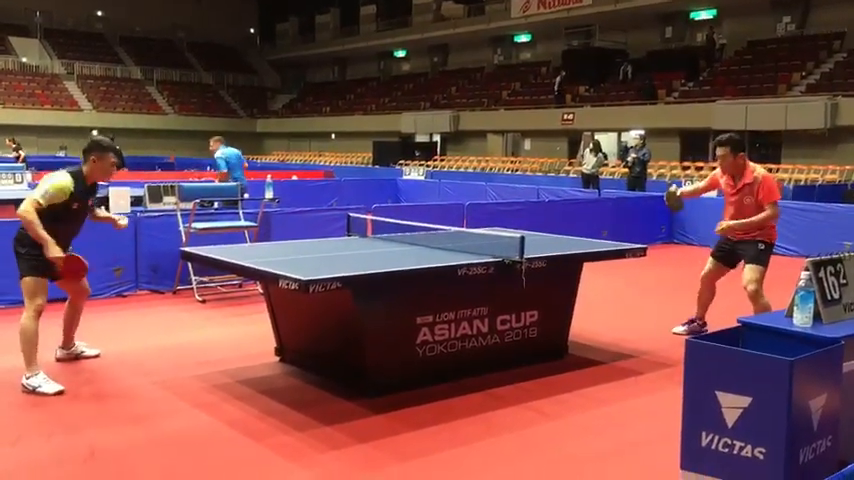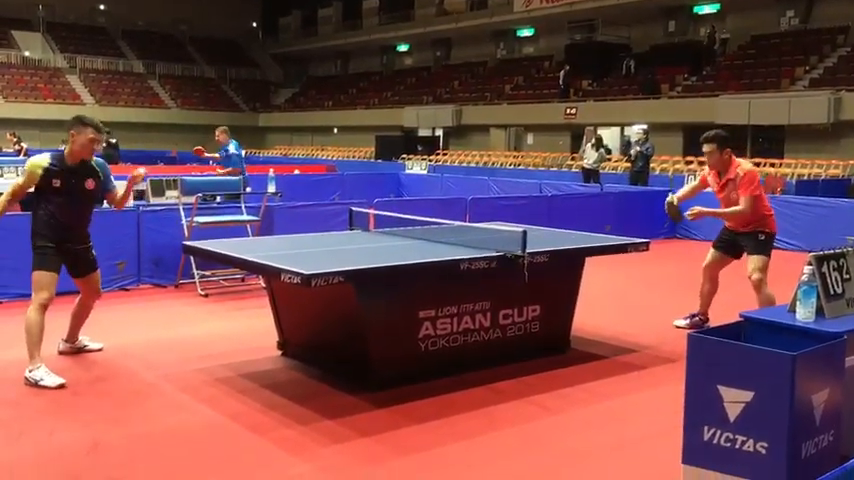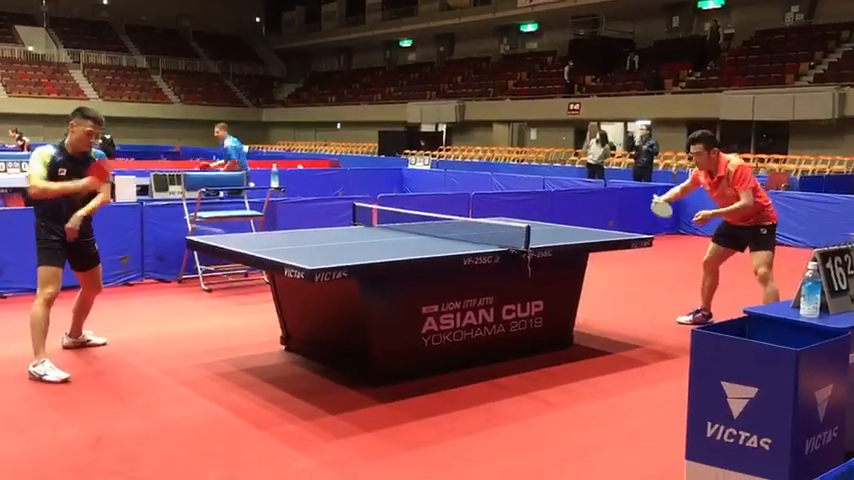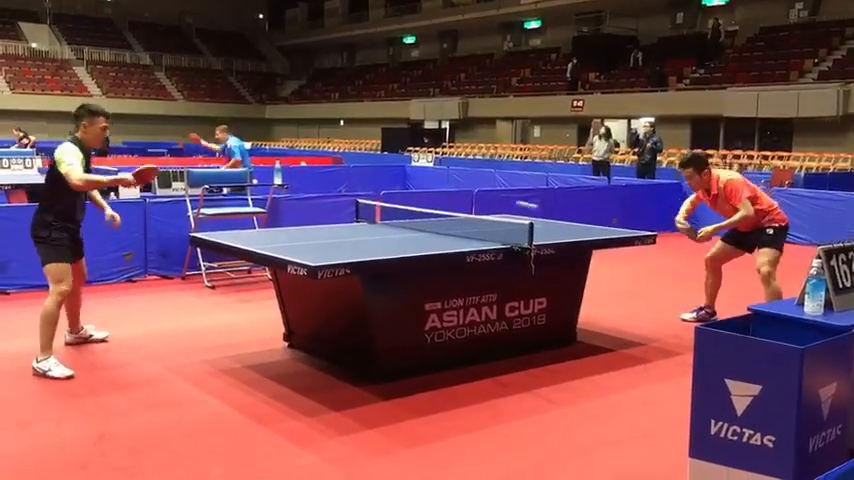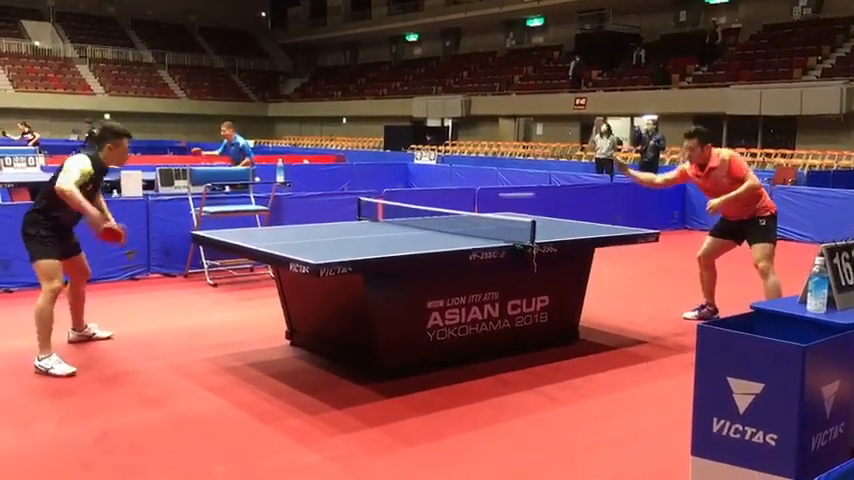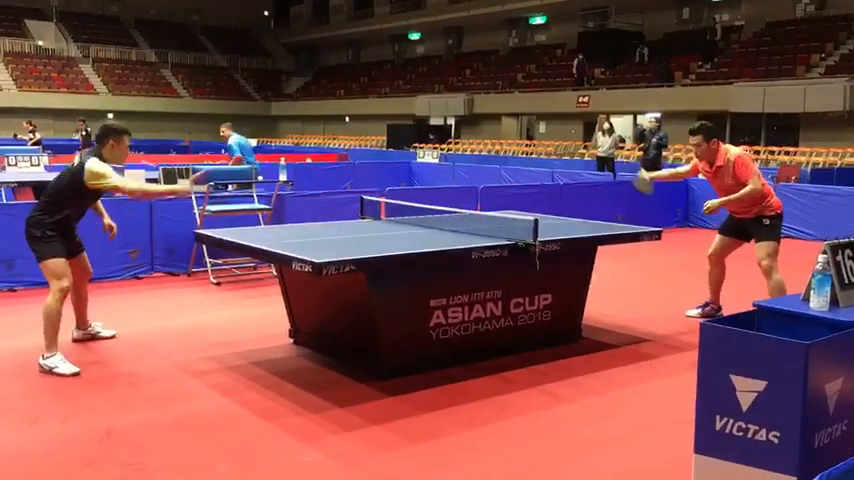
dt=0.3s
person 1, frame 1
left shoulder: (92, 186)
right shoulder: (61, 182)
right elbow: (25, 211)
left wrist: (112, 219)
right wrist: (48, 245)
left hip: (59, 249)
right hip: (37, 250)
left knee: (80, 294)
right knee: (35, 306)
left ankle: (67, 347)
right ankle: (32, 375)
person 1, frame 2
left shoulder: (98, 168)
right shoulder: (41, 164)
left elbow: (116, 202)
left wrist: (130, 186)
left hip: (79, 242)
right hip: (47, 241)
left knee: (92, 293)
right knee: (42, 299)
left ankle: (71, 341)
right ankle: (35, 368)
person 1, frame 3
left shoulder: (94, 159)
right shoulder: (45, 154)
left elbow: (104, 195)
right elbow: (35, 189)
left wrist: (80, 215)
right wrist: (76, 186)
left hip: (81, 232)
right hip: (51, 234)
left knee: (93, 287)
right knee: (48, 293)
left ankle: (75, 335)
right ankle: (38, 363)
person 1, frame 4
left shoulder: (84, 152)
right shoulder: (67, 150)
left elbow: (89, 188)
right elbow: (78, 182)
left wrist: (106, 208)
right wrist: (118, 180)
left hip: (69, 229)
right hip: (51, 229)
left knee: (78, 281)
right knee: (61, 289)
left ankle: (75, 331)
right ankle: (43, 359)
person 1, frame 5
left shoulder: (99, 168)
right shoulder: (82, 163)
left elbow: (94, 195)
right elbow: (64, 188)
left wrist: (109, 220)
right wrist: (94, 217)
left hip: (61, 227)
right hip: (39, 228)
left knee: (81, 275)
right knee: (53, 286)
left ankle: (79, 329)
right ankle: (44, 357)
person 1, frame 6
left shoulder: (92, 160)
right shoulder: (94, 166)
right elbow: (132, 189)
left wrist: (104, 216)
right wrist: (176, 189)
left hip: (60, 227)
right hip: (43, 229)
left knee: (82, 276)
right knee: (61, 286)
left ankle: (83, 328)
right ankle: (49, 356)
person 2, frame 1
left shoulder: (761, 178)
right shoulder: (721, 175)
left elbow: (772, 215)
right elbow: (699, 188)
left wrist: (735, 224)
right wrist: (680, 192)
left hip: (758, 238)
right hip: (731, 237)
left knee: (751, 287)
right knee: (706, 278)
right ankle: (699, 322)
person 2, frame 2
left shoulder: (746, 172)
right shoulder: (710, 172)
left elbow: (744, 210)
right elbow: (693, 188)
left wrist: (707, 212)
right wrist: (676, 198)
left hip: (758, 228)
right hip: (732, 228)
left knee: (756, 278)
right knee: (709, 269)
right ankle: (701, 316)
person 2, frame 3
left shoulder: (737, 167)
right shoulder: (700, 172)
left elbow: (748, 203)
right elbow: (682, 189)
left wrist: (712, 214)
right wrist: (663, 199)
left hip: (760, 221)
right hip: (733, 222)
left knee: (762, 273)
right knee: (709, 263)
right ankle: (704, 312)
person 2, frame 4
left shoulder: (728, 182)
right shoulder: (703, 187)
left elbow: (748, 214)
right elbow: (690, 202)
left wrist: (714, 229)
right wrist: (680, 218)
left hip: (770, 222)
right hip: (744, 227)
left knee: (765, 271)
right knee: (711, 260)
right ankle: (708, 310)
person 2, frame 5
left shoulder: (728, 158)
right shoulder: (690, 169)
left elbow: (754, 183)
right elbow: (659, 181)
left wrist: (724, 200)
right wrist: (629, 172)
left hip: (759, 214)
right hip: (732, 217)
left knee: (763, 266)
right knee: (704, 257)
right ankle: (710, 308)
person 2, frame 6
left shoulder: (736, 157)
right shoulder: (702, 162)
left elbow: (756, 188)
right elbow: (680, 172)
left wrist: (722, 202)
right wrist: (650, 176)
left hip: (765, 212)
right hip: (739, 215)
left knee: (766, 264)
right knee: (714, 255)
right ankle: (713, 305)
